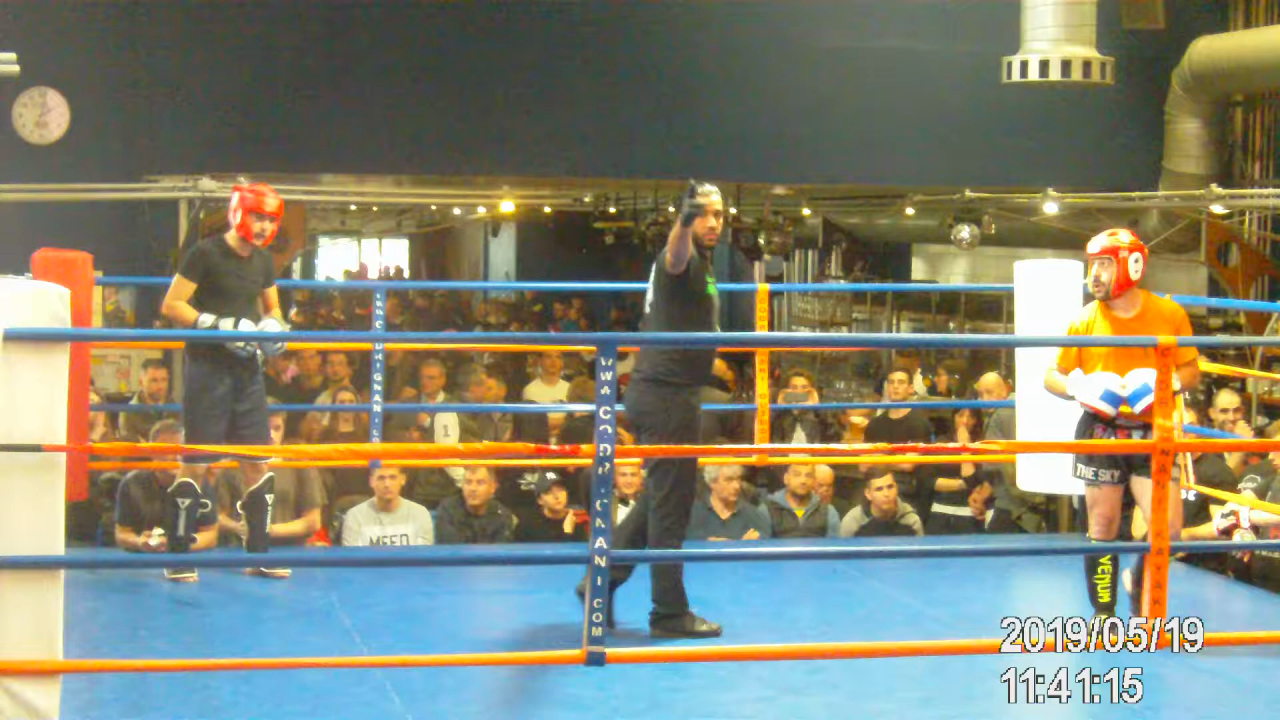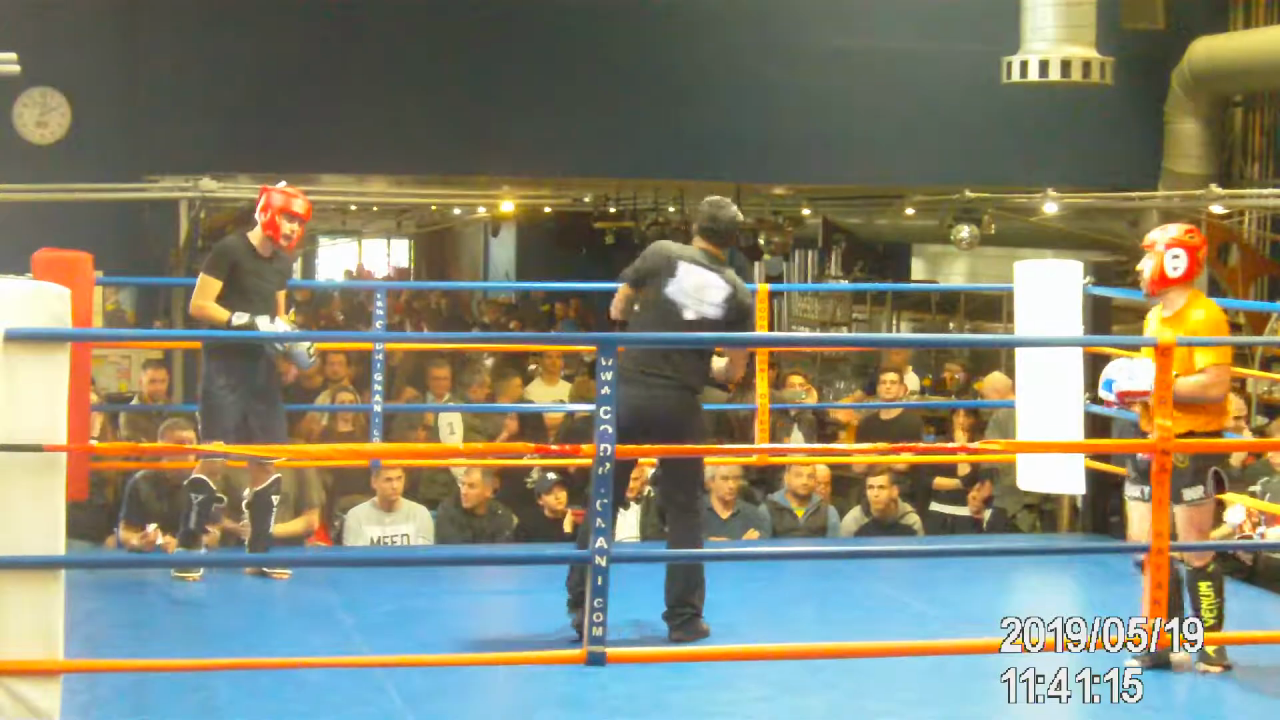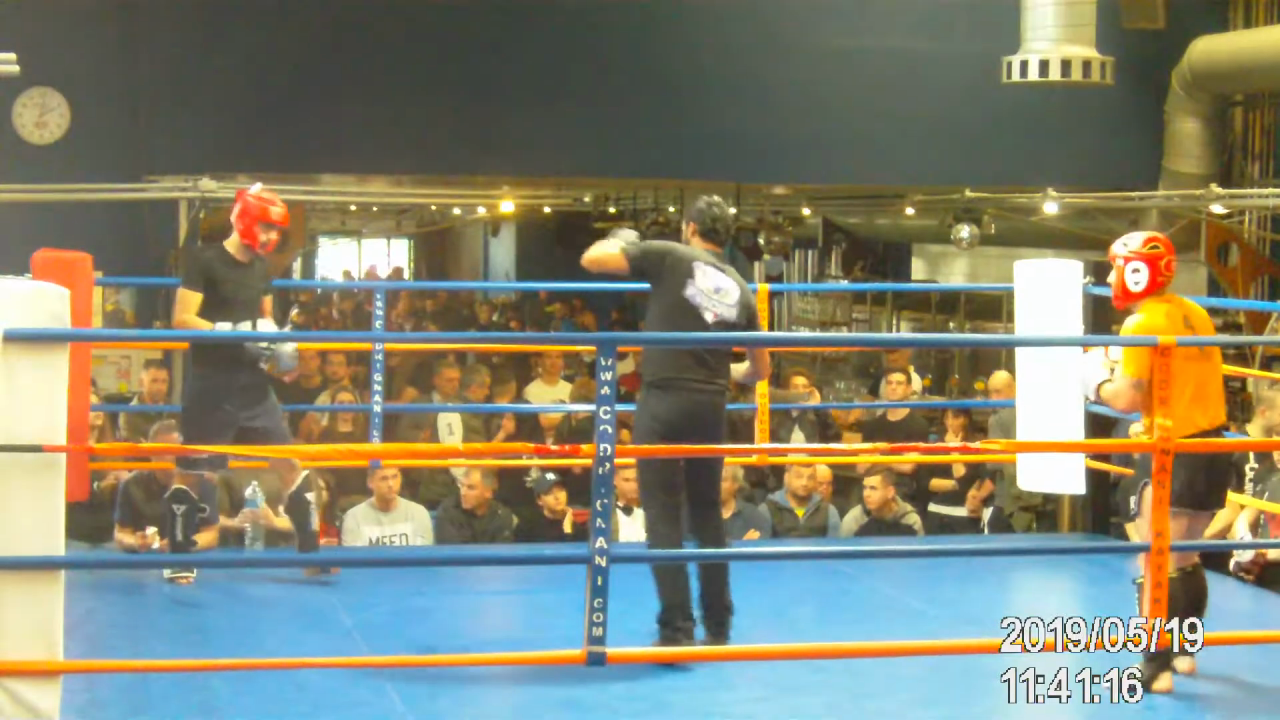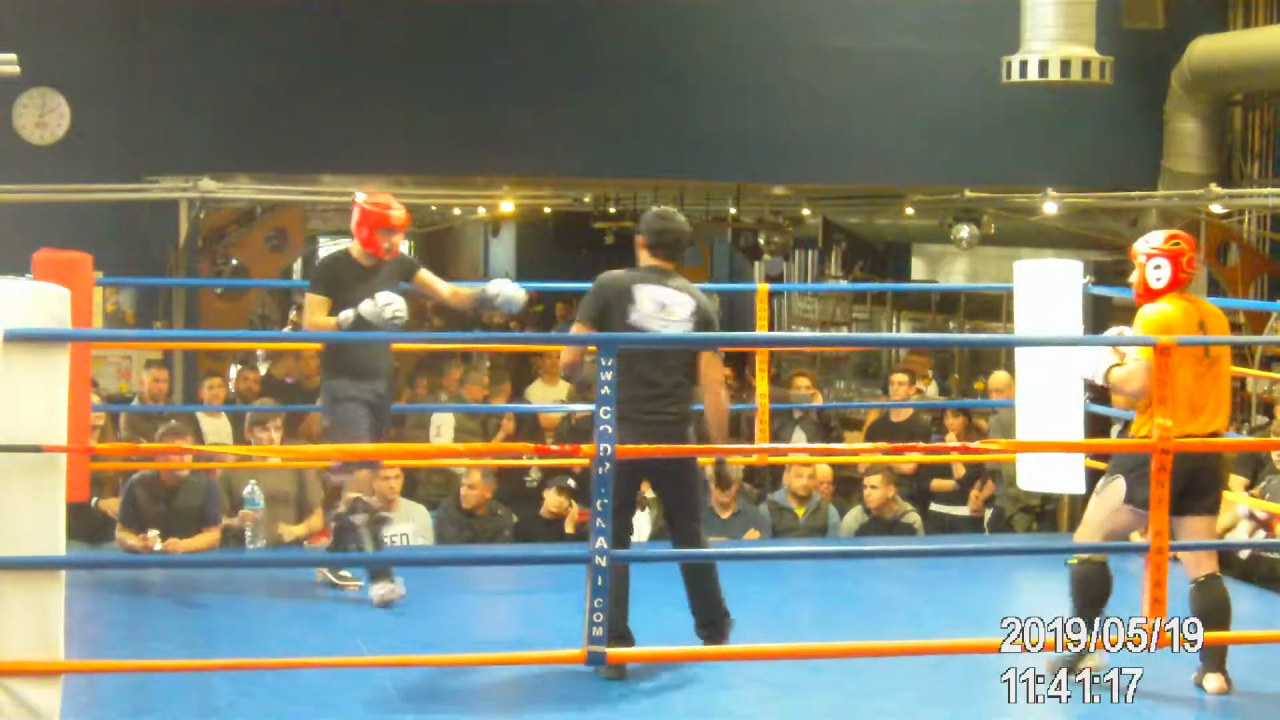
dt=0.7s
person 1, frame 1
left shoulder: (697, 263)
right shoulder: (680, 258)
right elbow: (677, 246)
right wrist: (686, 222)
left hip: (654, 391)
right hip: (667, 395)
left knee: (658, 501)
right knee: (671, 507)
left ankle: (600, 582)
right ankle: (670, 613)
person 1, frame 2
left shoulder: (659, 253)
right shoulder: (738, 294)
left elbow: (617, 311)
right elbow: (733, 372)
left hip: (629, 392)
right hip: (679, 404)
right knee: (684, 511)
left ankle: (582, 605)
right ankle: (685, 618)
person 1, frame 3
left shoulder: (666, 255)
right shoulder: (740, 290)
left elbow: (592, 260)
right elbow: (759, 370)
left wrist: (620, 240)
left hip: (664, 401)
right hip: (711, 406)
left knee: (663, 515)
right knee: (707, 513)
left ankle: (677, 622)
right ankle: (717, 622)
person 1, frame 4
left shoulder: (612, 286)
right shoulder: (699, 304)
left elbow: (569, 359)
right elbow: (712, 385)
left wrist: (585, 377)
right wrist: (720, 452)
left hip: (620, 433)
right hip: (673, 435)
left knee: (614, 540)
right knee: (688, 533)
left ankle: (613, 644)
right ankle: (715, 627)
person 2, frame 1
left shoulder: (1169, 314)
right shoulder: (1084, 320)
left elbow: (1191, 370)
right elbow: (1053, 377)
left wrist: (1166, 382)
right wrist: (1079, 389)
left hip: (1151, 434)
right hip: (1101, 433)
left knee: (1169, 530)
right knee: (1102, 529)
left ankle: (1139, 584)
right ankle: (1103, 614)
person 2, frame 2
left shoulder: (1205, 317)
right shoulder: (1153, 317)
left elbow: (1215, 385)
left wrist: (1157, 382)
right wrist: (1125, 382)
left hip: (1193, 449)
left knee: (1196, 552)
right knee: (1145, 550)
left ankle: (1211, 643)
person 2, frame 3
left shoulder: (1141, 325)
right shoulder: (1193, 312)
left elbow: (1128, 399)
left wrist: (1097, 381)
right wrist: (1125, 369)
left hip: (1172, 454)
right hip: (1212, 448)
right knee: (1184, 556)
left ankle: (1156, 666)
right ankle: (1185, 651)
person 2, frame 4
left shoulder: (1156, 315)
right shoulder: (1215, 317)
left elbow: (1139, 383)
left wrist: (1105, 367)
right wrist: (1132, 354)
left hip: (1155, 452)
right hip: (1205, 453)
left knee: (1088, 543)
right knee: (1203, 567)
left ankle: (1084, 645)
right ankle: (1214, 668)
person 3, frame 1
left shoulder: (263, 260)
right shoulder: (205, 253)
left elbow: (272, 310)
right elbow: (171, 306)
left wrist: (274, 331)
right wrist: (217, 325)
left hip: (246, 370)
right hip: (207, 369)
left knee: (257, 461)
right knee: (197, 464)
left ankle: (258, 551)
person 3, frame 2
left shoulder: (282, 261)
right shoulder: (229, 250)
right elbow: (198, 305)
left wrist: (292, 342)
right wrist: (249, 322)
left hip: (262, 367)
right hip: (225, 366)
left knee: (266, 460)
right knee: (213, 458)
left ankle: (260, 551)
right ankle: (189, 546)
person 3, frame 3
left shoulder: (262, 268)
right shoulder: (204, 260)
right elbow: (181, 321)
left wrist: (274, 340)
right wrist: (235, 332)
left hip: (251, 382)
right hip: (208, 381)
person 3, frame 4
left shoulder: (398, 263)
right shoulder: (331, 268)
left elbow: (447, 294)
right elbow: (309, 325)
left wrist: (485, 295)
right wrist: (357, 315)
left hip: (381, 382)
right hip: (343, 385)
left knee: (363, 478)
right knee: (359, 475)
left ankle: (334, 562)
right ankle: (379, 575)
